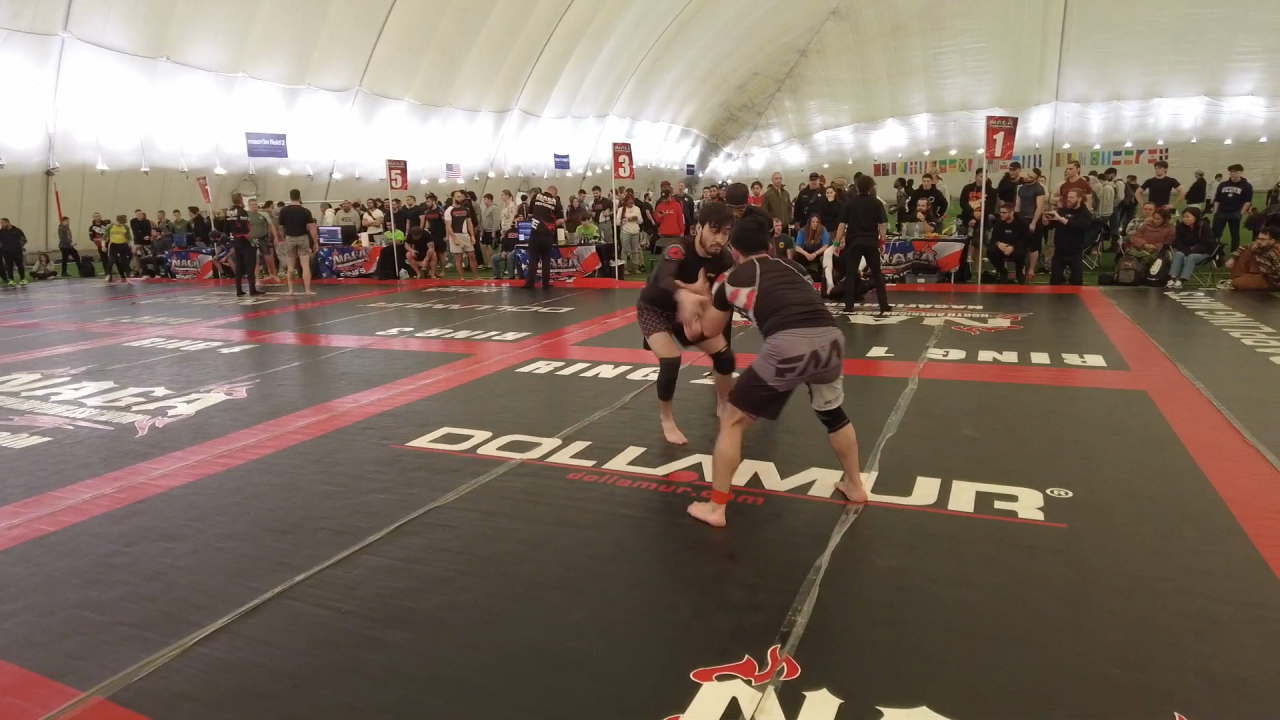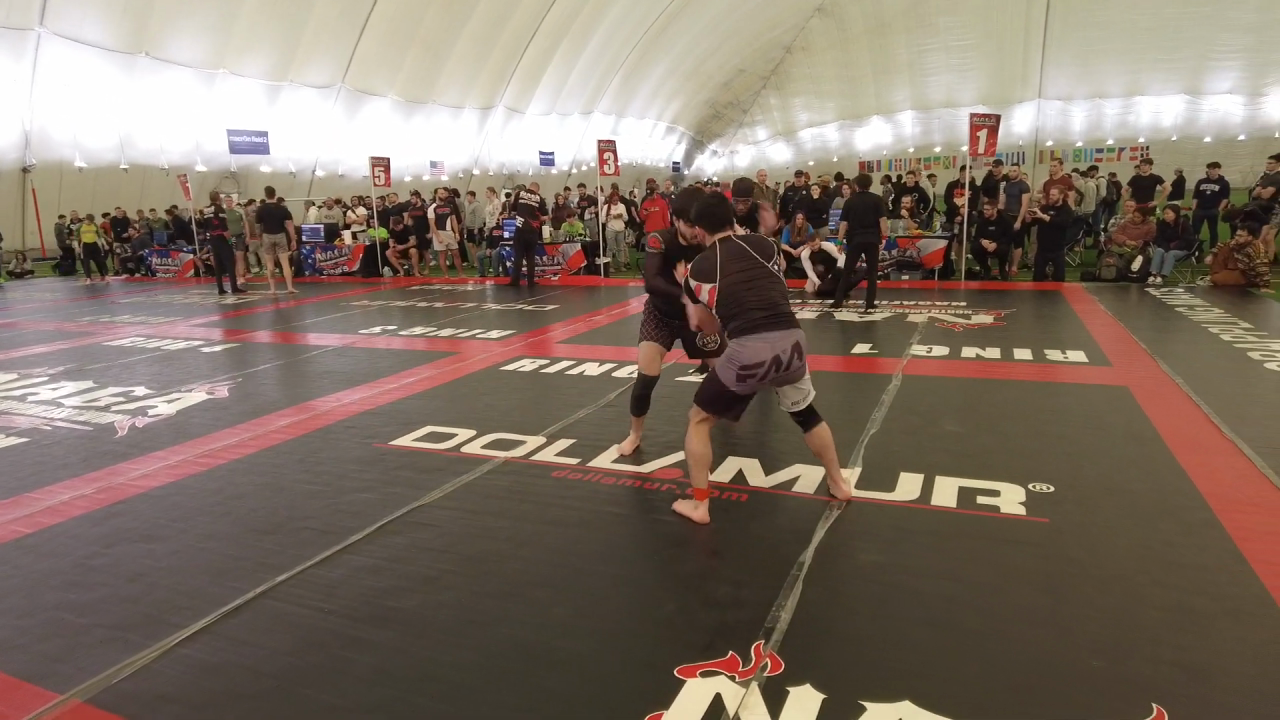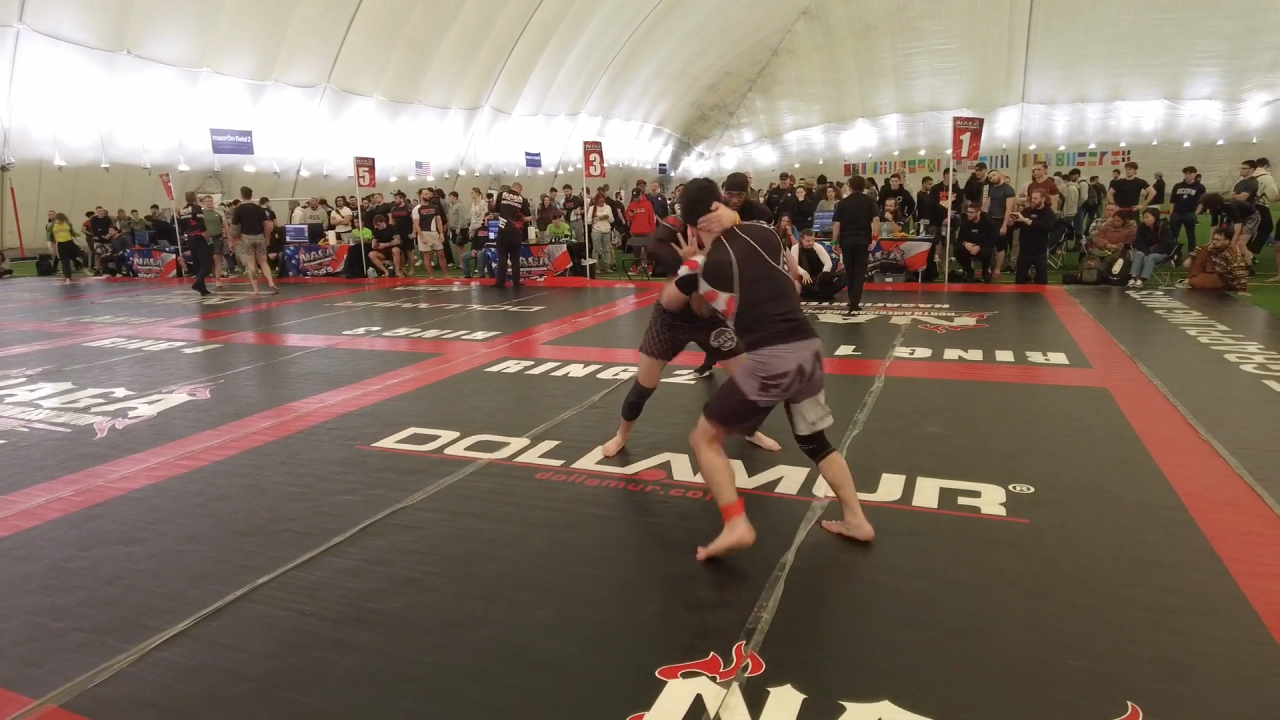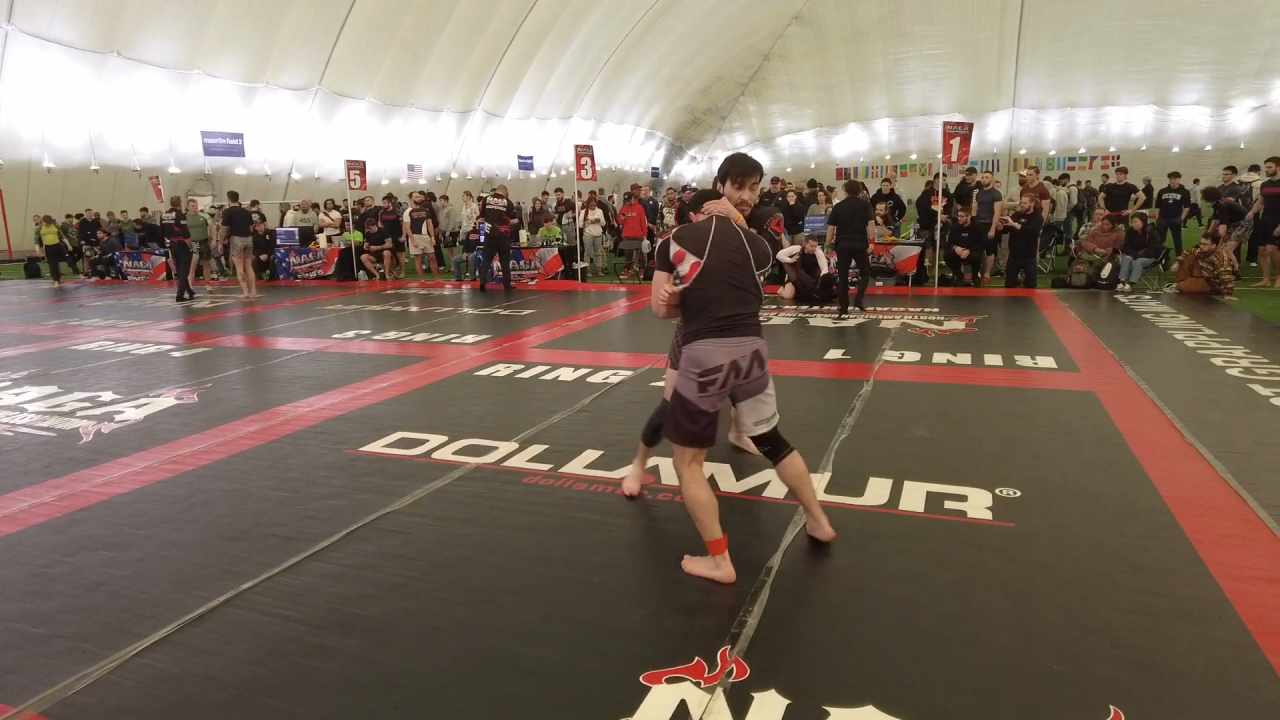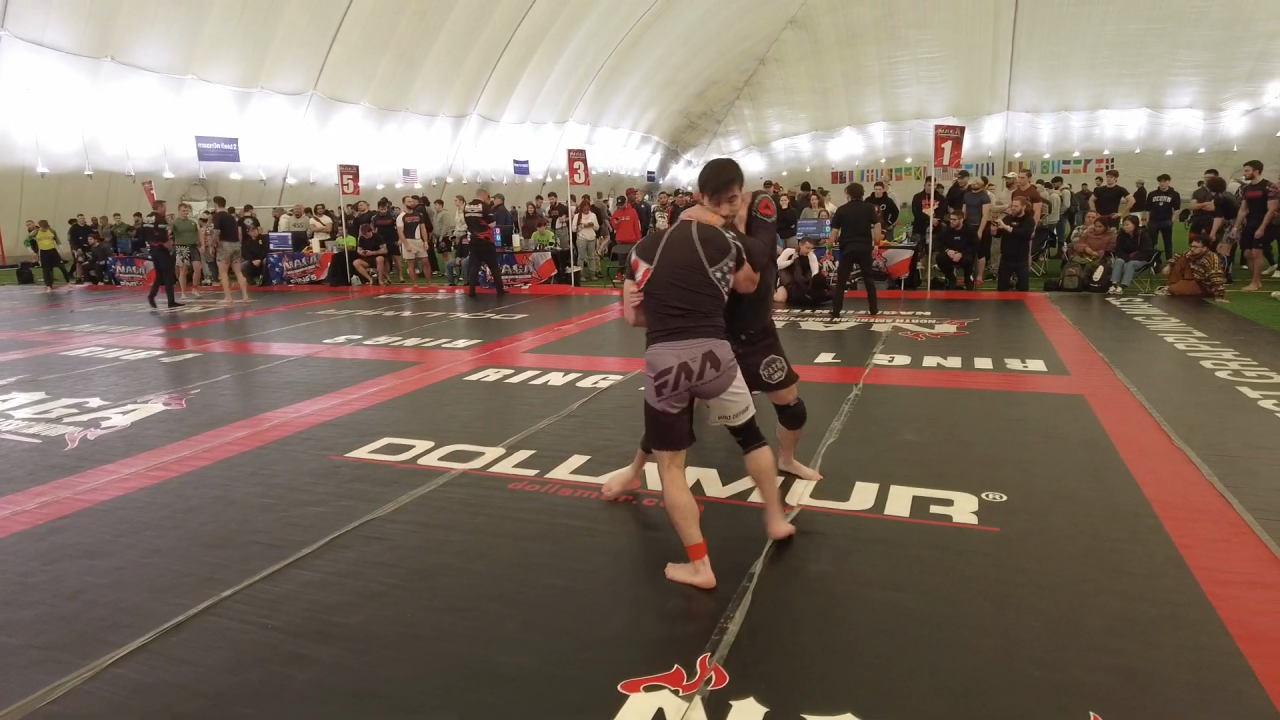
dt=0.3s
person 1, frame 1
left shoulder: (729, 280)
right shoulder: (791, 266)
left elbow: (711, 329)
left wrist: (690, 307)
right wrist: (705, 295)
left hip: (787, 346)
right hip: (830, 337)
left knee: (732, 422)
right knee: (833, 413)
left ankle: (716, 507)
right ankle: (854, 486)
person 1, frame 2
left shoulder: (697, 269)
right shoulder: (764, 245)
left elbow: (707, 327)
left wrist: (690, 303)
left hip: (747, 350)
right hip: (790, 340)
left knee: (699, 419)
right knee: (806, 414)
left ankle: (699, 504)
right ankle: (838, 483)
person 1, frame 3
left shoulder: (700, 267)
right shoulder: (765, 234)
left elbow: (668, 301)
left hip: (766, 362)
right hip: (808, 350)
left knee: (704, 438)
right knee: (815, 440)
left ankle: (736, 525)
right ankle: (856, 519)
person 1, frame 4
left shoulder: (679, 239)
right shoulder: (758, 245)
left elbow: (664, 308)
left hip: (704, 356)
right hip: (751, 350)
left knee: (687, 460)
right knee: (772, 442)
left ankle: (718, 560)
right ankle: (818, 522)
person 1, frame 5
left shoulder: (644, 248)
right shoulder: (722, 240)
left elbow: (633, 315)
right elbow: (749, 284)
left hip: (664, 359)
right hip: (713, 353)
left knee: (670, 465)
right knee: (750, 433)
left ankle: (699, 565)
right ankle: (774, 521)
person 2, frame 1
left shoulder: (724, 259)
right shoulder: (678, 249)
right elbow: (665, 283)
right hip: (654, 308)
left knee: (724, 355)
right knee: (670, 361)
left ankle: (723, 406)
right ankle: (667, 420)
person 2, frame 2
right shoulder: (659, 240)
right elbow: (651, 282)
right wrist: (684, 295)
right hip: (660, 314)
right knee: (646, 378)
right ankle: (635, 434)
person 2, frame 3
right shoulder: (674, 226)
right elbow: (654, 250)
left hip: (711, 314)
right hip: (674, 313)
right knee: (645, 384)
left ankle: (750, 431)
right ankle: (622, 435)
person 2, frame 4
left shoulder: (767, 218)
right shoulder: (700, 226)
left elbow: (767, 257)
left wrist: (737, 218)
left hip: (735, 320)
right hip: (697, 319)
left knee: (750, 386)
right knee: (675, 402)
left ankle: (738, 435)
right ankle: (639, 462)
person 2, frame 5
left shoulder: (762, 210)
right shoulder: (692, 237)
left elbow: (760, 253)
left wrist: (716, 229)
left hip: (758, 334)
right hip: (712, 337)
left knee: (793, 408)
right knee: (677, 409)
left ankle: (785, 457)
right ankle: (635, 469)
